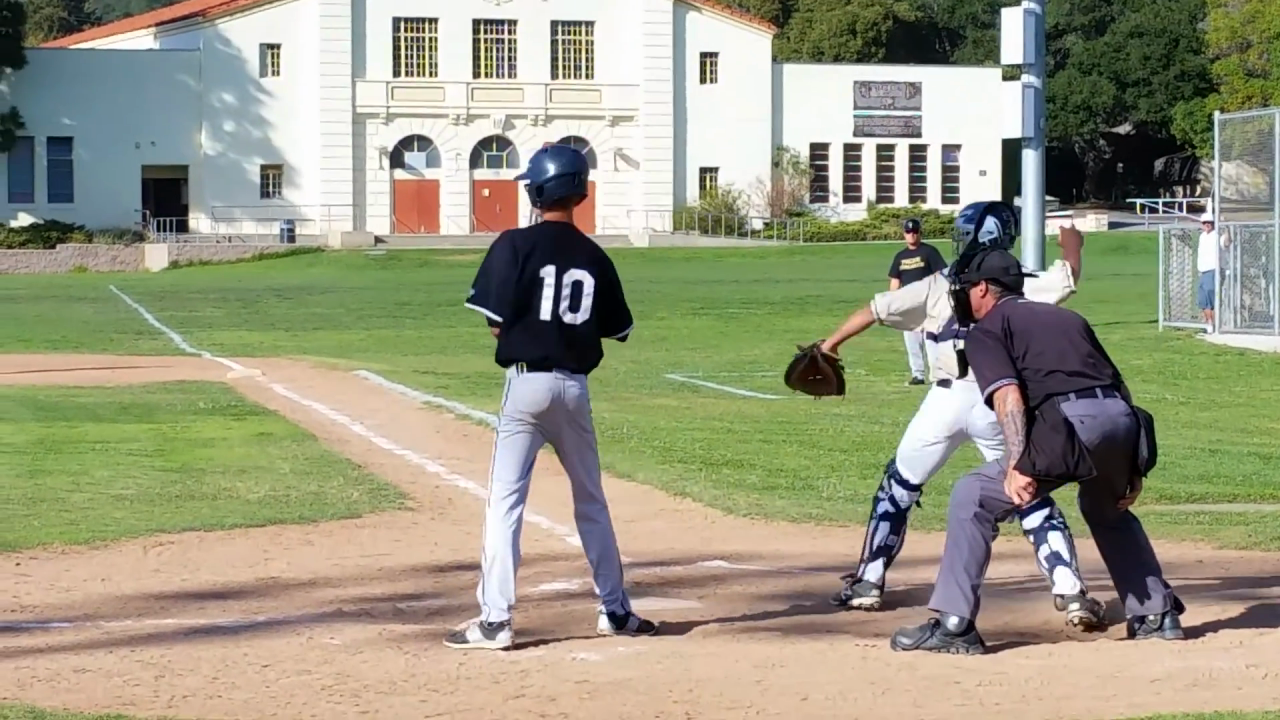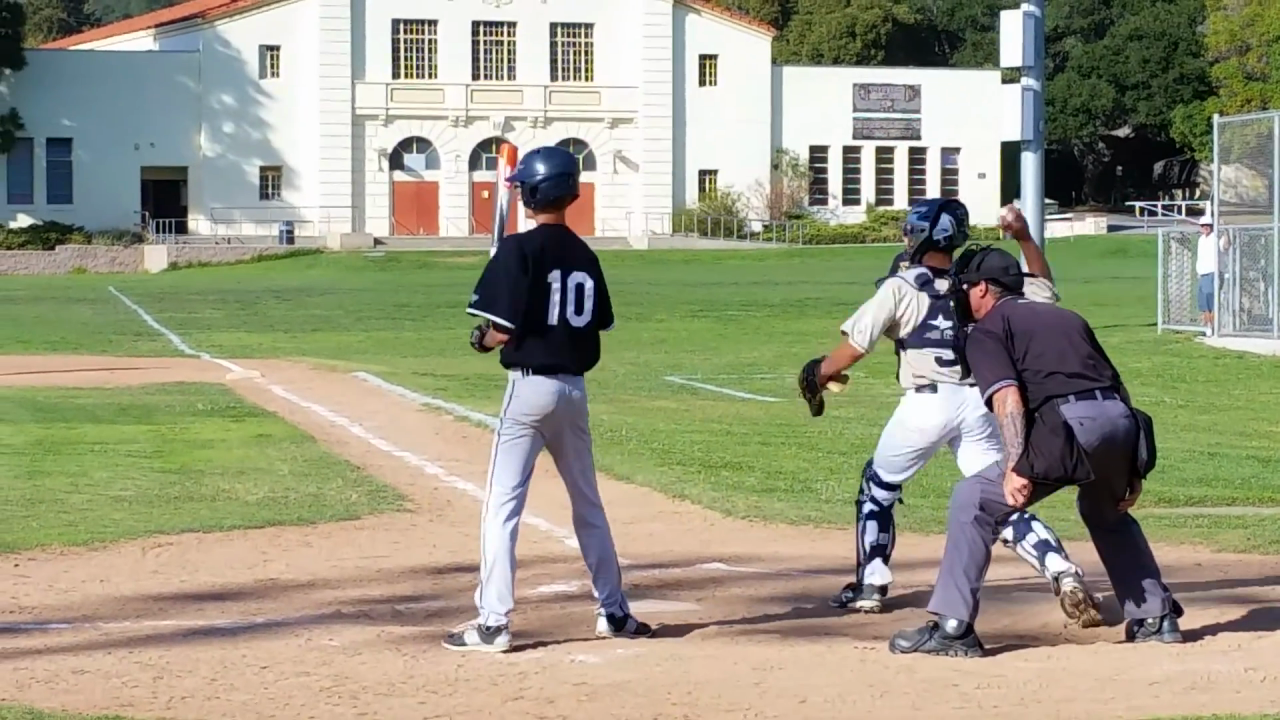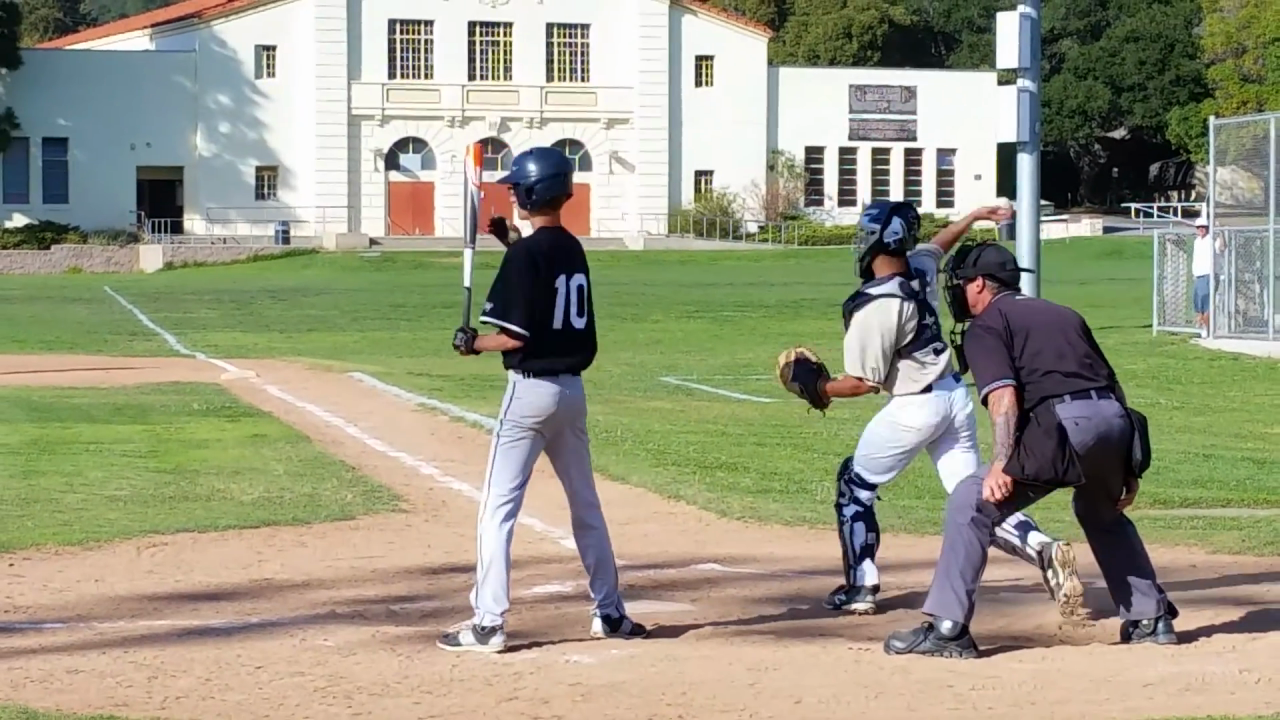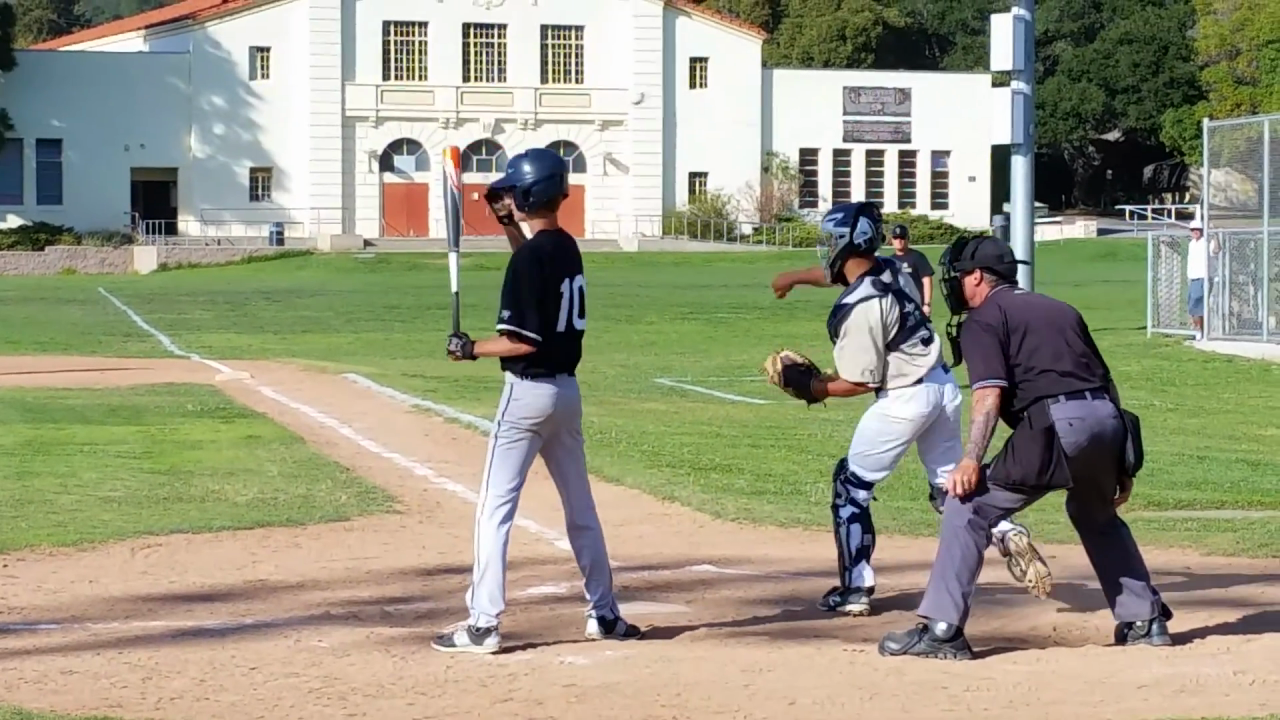
dt=0.1s
person 1, frame 1
left shoulder: (514, 244)
right shoulder: (594, 255)
left elbow: (494, 322)
right elbow: (617, 328)
left hip: (528, 384)
right hip: (574, 386)
left knee: (504, 502)
right knee: (591, 503)
left ankle: (494, 619)
right ankle: (615, 611)
person 1, frame 2
left shoulder: (518, 249)
right shoulder: (585, 255)
left elbow: (501, 329)
left wrist: (481, 338)
left hip: (529, 388)
right hip: (573, 389)
left knee: (503, 508)
right knee: (588, 507)
left ankle: (493, 623)
right ankle: (613, 612)
person 1, frame 3
left shoulder: (526, 253)
right shoulder: (571, 248)
left elbow: (515, 336)
left wrist: (474, 343)
left hip: (531, 389)
right hip: (571, 389)
left knee: (498, 508)
right knee: (586, 506)
left ankle: (487, 623)
right ankle: (609, 613)
person 1, frame 4
left shoulder: (531, 255)
right shoulder: (567, 247)
left elbow: (525, 341)
left wrist: (471, 349)
right wrist: (507, 221)
left hip: (528, 392)
right hip: (566, 391)
left knee: (496, 509)
right knee: (580, 508)
left ankle: (483, 624)
right ankle: (603, 614)
person 2, frame 1
left shoulder: (986, 331)
right shoulder: (1066, 317)
left elbow: (1008, 398)
left wrist: (1016, 466)
right wrist: (1127, 468)
left hip: (1070, 423)
right hip: (1121, 422)
left knee: (974, 498)
right knee: (1109, 513)
left ankle: (953, 626)
right ankle: (1159, 616)
person 2, frame 2
left shoulder: (987, 329)
right shoulder: (1066, 315)
left elbow: (1008, 397)
left wrist: (1015, 467)
right wrist: (1130, 467)
left hip: (1069, 424)
right hip: (1119, 420)
left knee: (973, 501)
right knee: (1108, 514)
left ankle: (954, 626)
right ankle: (1156, 616)
person 2, frame 3
left shoulder: (986, 324)
right shoulder: (1064, 313)
left elbow: (1003, 395)
left wrist: (1001, 467)
right wrist: (1125, 466)
left hip: (1064, 425)
right hip: (1115, 421)
left knee: (970, 503)
right knee: (1104, 516)
left ankle: (947, 629)
right ankle: (1152, 619)
person 2, frame 4
left shoulder: (982, 318)
right shoulder: (1060, 308)
left elbow: (988, 393)
left wrist: (971, 460)
right wrist: (1120, 464)
left hip: (1056, 426)
right hip: (1107, 420)
left knee: (966, 507)
right knee: (1097, 517)
left ankle: (942, 631)
right ankle: (1146, 620)
person 3, frame 1
left shoulder: (936, 284)
left elbow: (877, 311)
right elbow: (1065, 278)
left wrist: (830, 344)
right wrist: (1072, 242)
left hip: (946, 401)
left knee: (897, 488)
right knee: (1034, 503)
left ankle: (867, 585)
right ankle: (1073, 597)
person 3, frame 2
left shoulder: (899, 286)
left elbow: (852, 348)
right elbow: (1041, 286)
left wrist: (819, 375)
left hip: (926, 406)
right hip: (978, 402)
left knee: (878, 486)
left ankle: (870, 587)
right ankle: (1064, 577)
person 3, frame 3
left shoulder: (872, 309)
right shoulder: (921, 270)
left elbow: (857, 383)
right elbow: (940, 244)
left wrist: (818, 389)
right wrist: (974, 216)
left hip: (915, 408)
right hip: (955, 398)
left knee: (855, 484)
left ankle: (862, 590)
right ankle: (1042, 548)
person 3, frame 4
left shoulder: (858, 310)
right shoulder: (887, 269)
left elbow: (858, 383)
right elbow: (835, 274)
left wrist: (815, 389)
right wrist: (798, 275)
left hip: (905, 401)
right hip: (942, 387)
left knee: (851, 486)
left ankle: (855, 591)
right ankle: (1006, 535)
